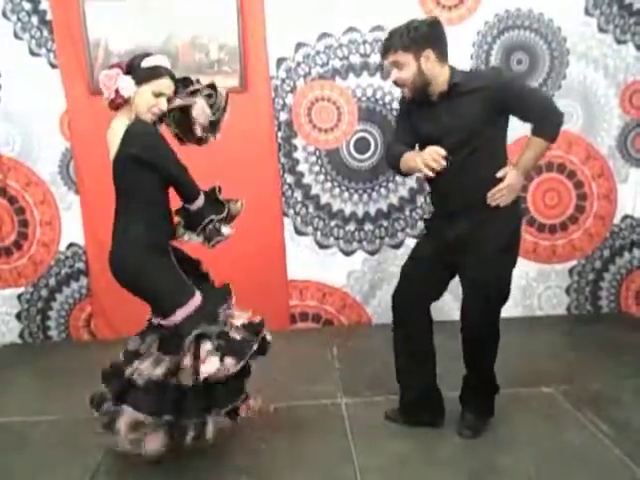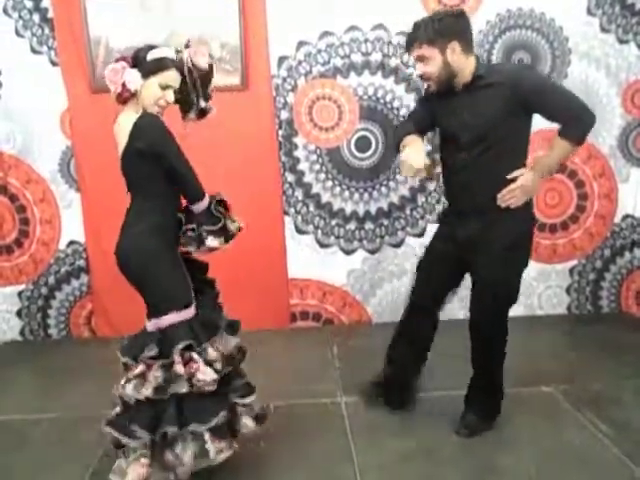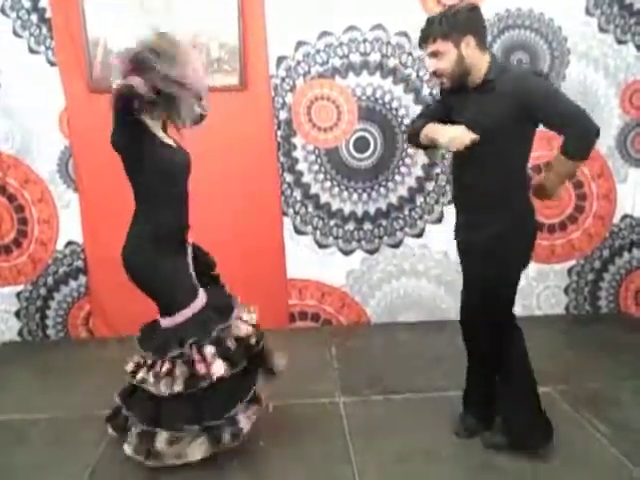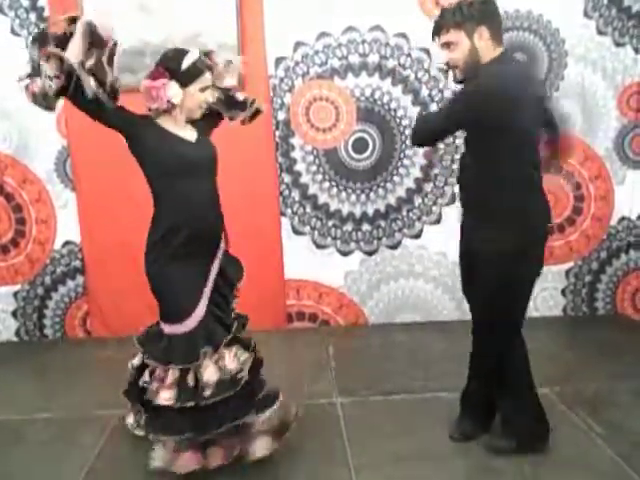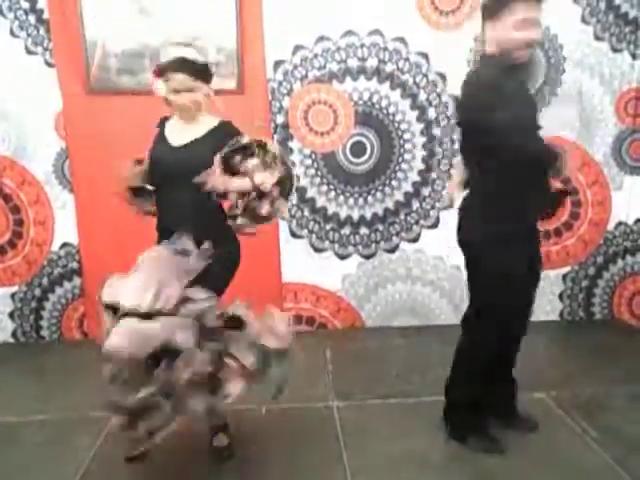
dt=0.4s
person 1, frame 1
left shoulder: (489, 86)
right shoulder: (412, 105)
left elbow: (549, 116)
right elbow: (395, 152)
left wrist: (520, 172)
right wrist: (417, 159)
left hip: (491, 226)
right hip: (443, 224)
left knee: (479, 320)
right knee: (407, 301)
left ankle: (477, 405)
right ankle: (420, 403)
person 1, frame 2
left shoulder: (514, 81)
right shoulder: (437, 95)
left elbow: (579, 117)
right elbow: (410, 127)
left wrist: (538, 175)
right wrist: (410, 148)
left hip: (503, 226)
right hip: (456, 221)
left knee: (486, 319)
right knee: (423, 300)
left ankle: (482, 405)
right ankle: (396, 385)
person 1, frame 3
left shoulder: (521, 86)
right shoulder: (455, 92)
left elbow: (583, 131)
right elbow: (416, 128)
left wrist: (548, 182)
right wrist: (439, 131)
left hip: (504, 231)
right hip: (472, 226)
left knee: (480, 322)
right knee: (490, 321)
left ankle: (482, 409)
right ankle: (522, 423)
person 1, frame 4
left shoulder: (491, 85)
right shoulder: (519, 79)
left elbow: (424, 132)
right elbow: (552, 131)
left hip: (511, 233)
right hip: (489, 228)
left knee: (498, 327)
right knee: (490, 322)
left ankle: (525, 428)
right ankle: (480, 410)
person 1, frame 5
left shoulder: (502, 82)
right shoulder: (493, 85)
right elbow: (523, 149)
right wrist: (550, 157)
left hip: (509, 226)
right hip: (496, 229)
left knee: (509, 320)
right knee: (489, 323)
left ankle: (496, 402)
right ankle: (463, 418)
person 2, frame 1
left shoulder: (125, 129)
right shoulder: (141, 134)
left elbow: (177, 109)
right elbow: (183, 183)
left wrist: (193, 104)
right wrist: (209, 214)
left hip: (139, 249)
right hip: (141, 255)
left knee: (178, 323)
right knee: (196, 322)
person 2, frame 2
left shoulder: (131, 122)
right shoulder: (149, 127)
left elbow: (190, 101)
right elbow: (186, 180)
left wrist: (193, 67)
right wrist: (209, 217)
left hip: (146, 243)
right hip: (149, 248)
left knee: (190, 321)
right knee: (182, 334)
right ankle: (166, 442)
person 2, frame 3
left shoulder: (159, 126)
right shoulder: (130, 130)
left elbow: (181, 91)
right elbow: (131, 89)
left wrist: (186, 73)
left hip: (170, 247)
right hip: (151, 251)
left knee: (189, 326)
right knee: (202, 325)
right ankle: (202, 426)
person 2, frame 4
left shoulder: (200, 126)
right shoulder: (141, 129)
left elbow: (234, 107)
right elbow: (84, 97)
left wrist: (222, 79)
right wrist: (80, 41)
left hip: (213, 248)
right hip: (170, 255)
left knee: (215, 333)
right knee: (190, 340)
right ankle: (192, 437)
person 2, frame 5
left shoulder: (225, 133)
right shoulder: (163, 129)
left wrist: (240, 182)
right wrist: (141, 179)
left hip: (211, 248)
right ankle: (215, 420)
